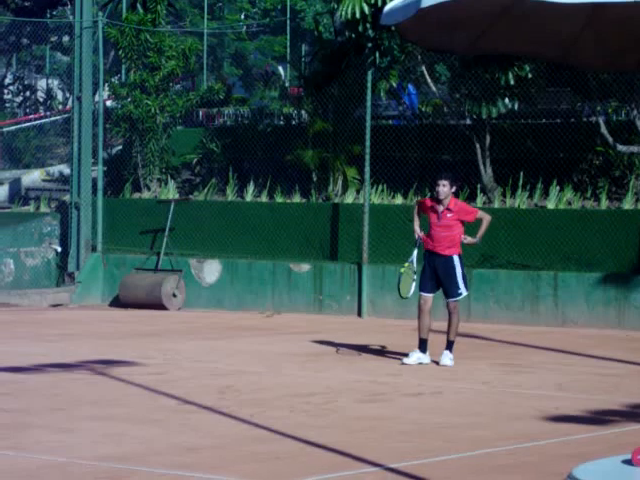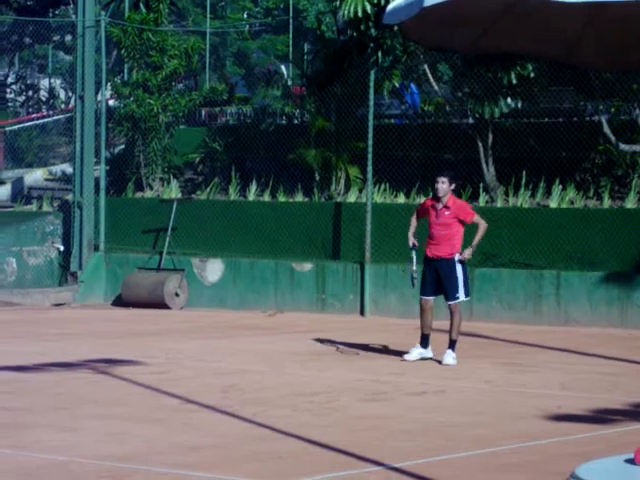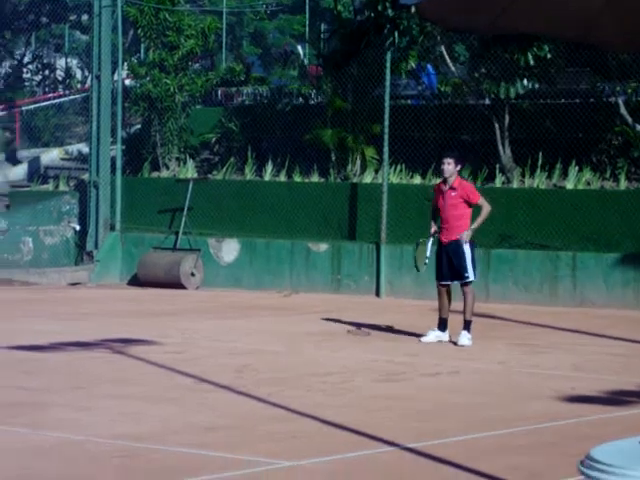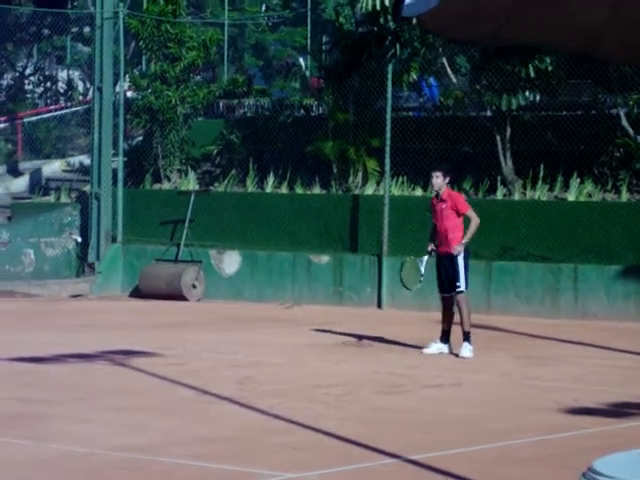
dt=0.2s
person 1, frame 1
left shoulder: (460, 208)
right shoulder: (427, 203)
left elbow: (486, 217)
right elbow: (416, 205)
left wrist: (476, 239)
right wrist: (416, 227)
left hip: (450, 259)
right hip: (431, 258)
left knee: (452, 306)
right knee: (424, 303)
left ankle: (448, 351)
right ankle: (422, 352)
person 1, frame 2
left shoulder: (459, 206)
right shoulder: (428, 204)
left elbow: (482, 224)
right elbow: (416, 215)
left wrist: (472, 248)
right wrist: (410, 234)
left hip: (451, 260)
right hip: (431, 260)
left knee: (454, 305)
right knee: (425, 303)
left ankle: (451, 351)
right ankle: (424, 347)
person 1, frame 3
left shoulder: (465, 187)
right shoulder: (438, 188)
left elbow: (486, 207)
left wrist: (471, 229)
right wrist: (433, 223)
left hip: (460, 242)
right hip: (443, 242)
left knee: (466, 286)
right knee: (442, 287)
left ankle: (466, 332)
right ankle: (442, 330)
person 1, frame 4
left shoulder: (455, 198)
right shoulder: (434, 201)
left elbow: (475, 220)
left wrist: (462, 243)
right wrist: (432, 242)
left hip: (455, 254)
right hip: (441, 254)
left knee: (459, 296)
right knee: (445, 299)
left ankle: (467, 343)
right ankle: (444, 342)
